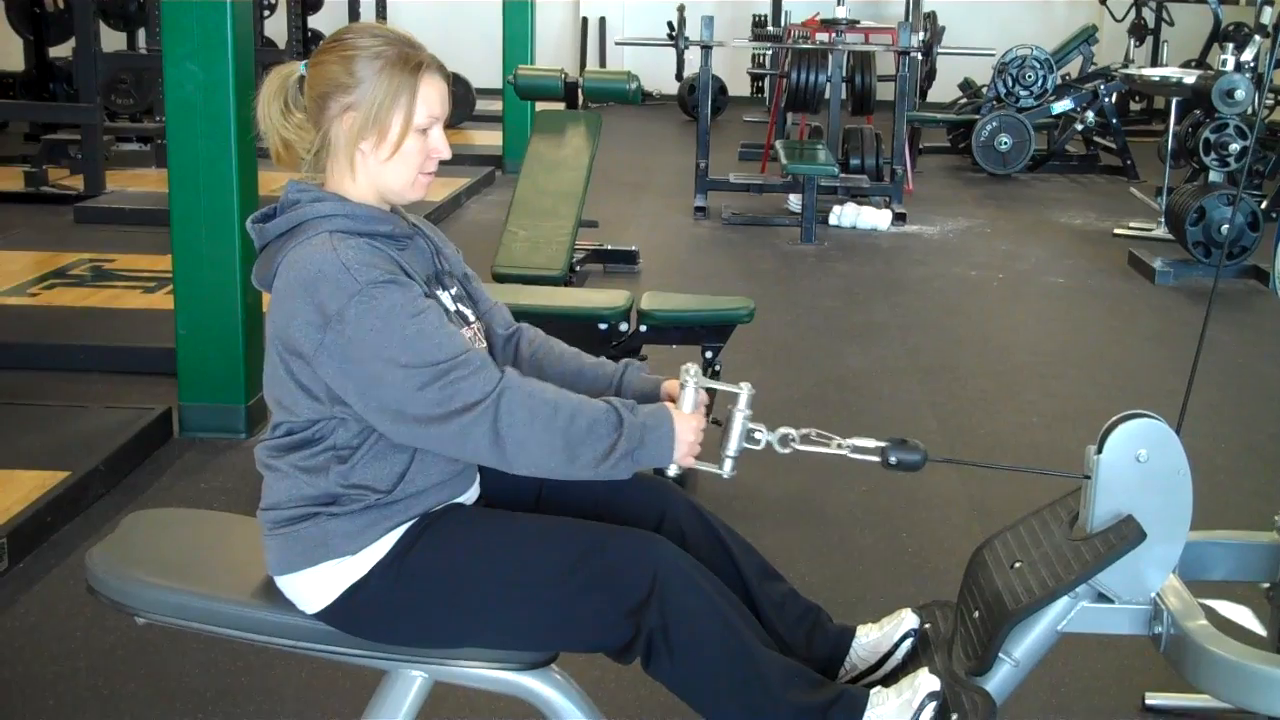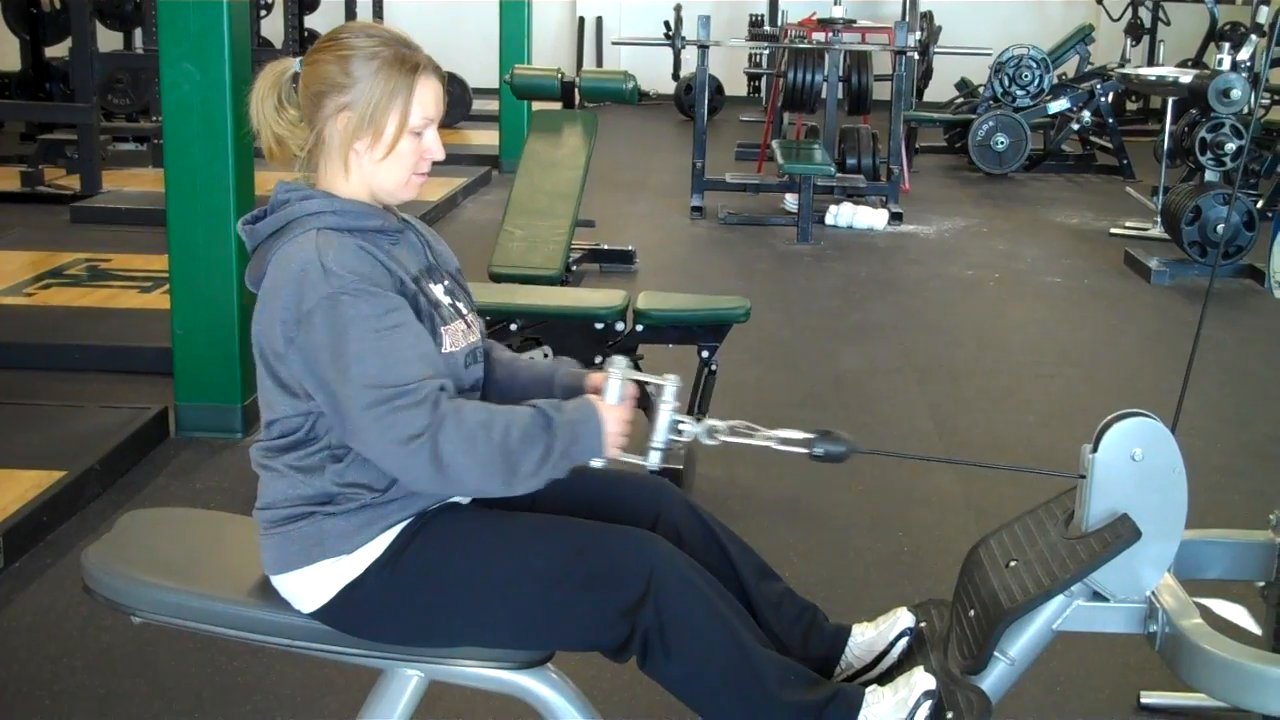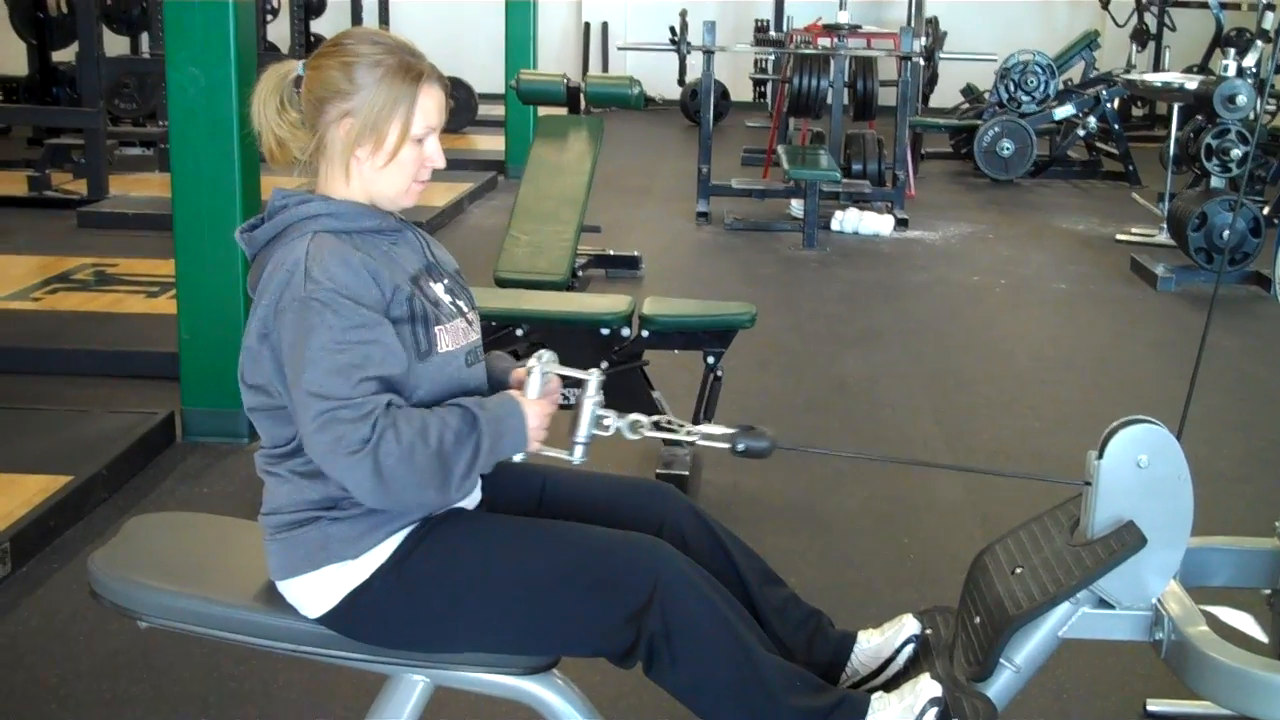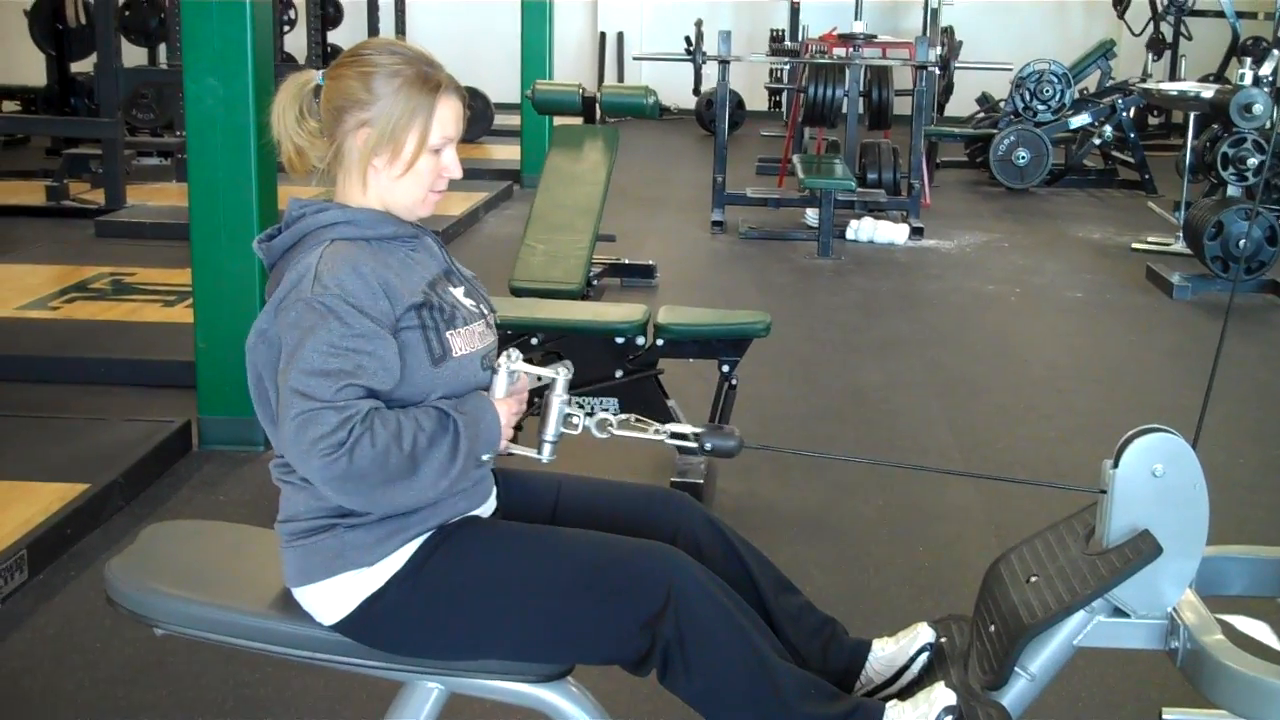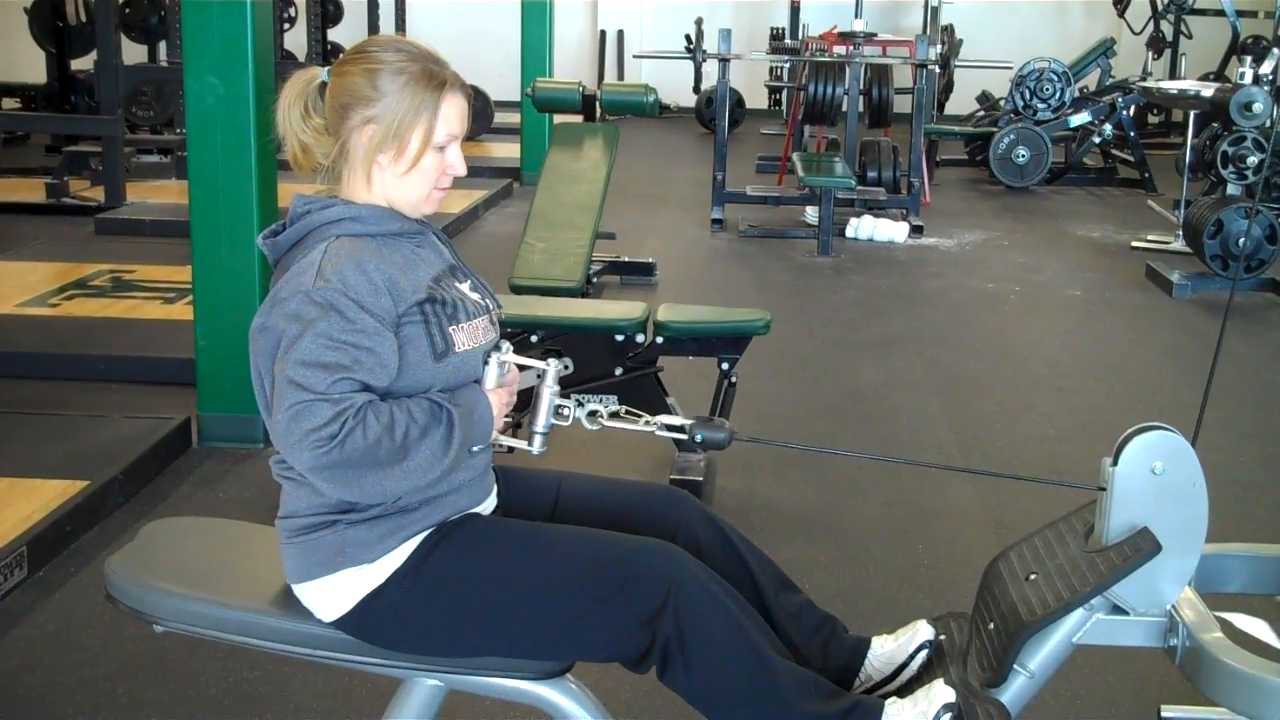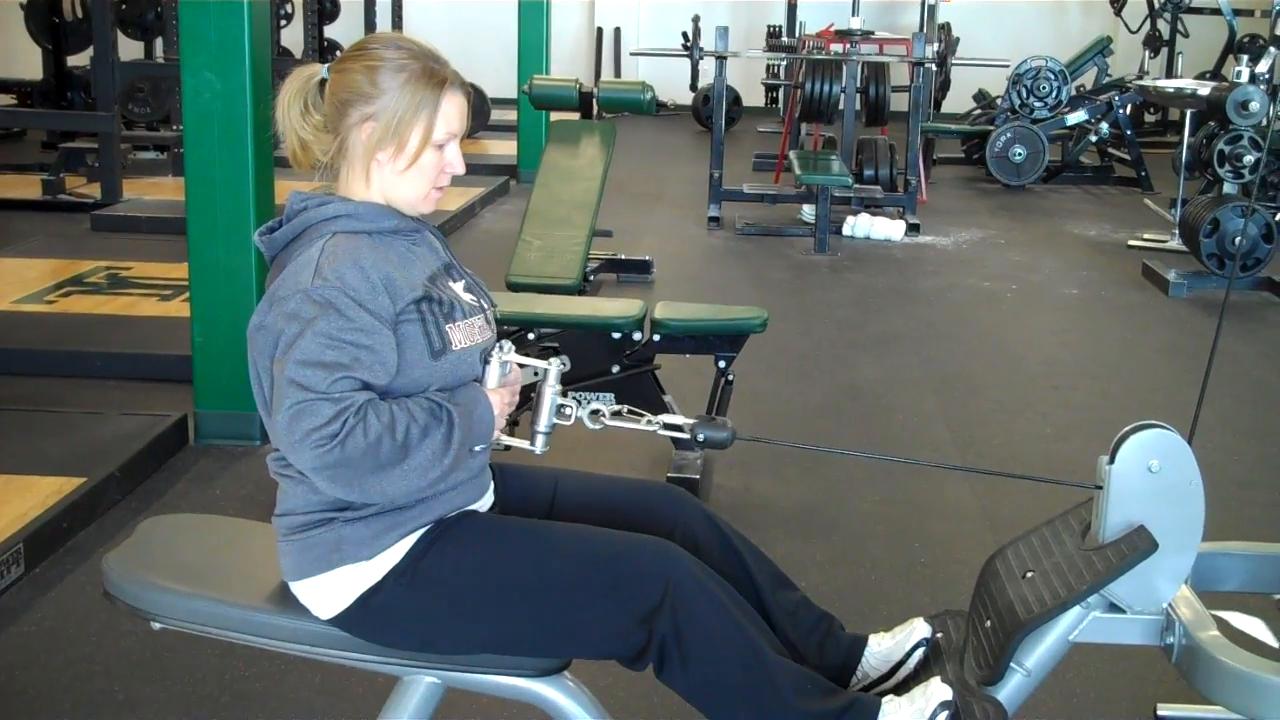
dt=0.3s
person 1, frame 1
left shoulder: (397, 234)
right shoulder: (335, 272)
left elbow: (507, 346)
right elbow: (485, 407)
left wrist: (641, 388)
right wrist: (650, 432)
left hip: (434, 487)
right hip: (363, 552)
left knee: (652, 506)
right knee: (643, 574)
left ankle: (825, 651)
person 1, frame 2
left shoulder: (393, 233)
right shoulder: (326, 270)
left elbow: (462, 367)
right elbow: (422, 437)
left wrist: (571, 385)
right wrist: (579, 425)
left hip: (425, 496)
right hip: (360, 551)
left knee: (649, 505)
right knee: (637, 571)
left ankle: (819, 649)
person 1, frame 3
left shoulder: (387, 237)
right shoulder: (320, 275)
right elbow: (364, 450)
left wrist: (508, 380)
right wrist: (507, 424)
left hip: (438, 498)
right hip: (365, 555)
left knee: (655, 510)
right knee: (645, 577)
left ankle: (826, 657)
person 1, frame 4
left shoulder: (402, 245)
right shoulder: (333, 282)
right elbow: (336, 452)
left wrist: (501, 393)
right wrist: (479, 424)
left hip: (453, 504)
right hip: (381, 564)
left knee: (671, 518)
right knee: (659, 587)
person 1, frame 5
left shoulder: (405, 240)
right shoulder: (335, 277)
right elbow: (325, 440)
left wrist: (498, 385)
right wrist: (472, 416)
left hip: (454, 499)
right hip: (381, 559)
left knee: (670, 514)
right knee: (659, 582)
left ankle: (839, 661)
person 1, frame 6
left shoulder: (401, 238)
right shoulder: (334, 274)
right elbow: (326, 439)
left wrist: (495, 382)
right wrist: (473, 414)
left hip: (450, 497)
right hip: (379, 559)
left knee: (665, 512)
right knee: (655, 579)
left ankle: (834, 658)
